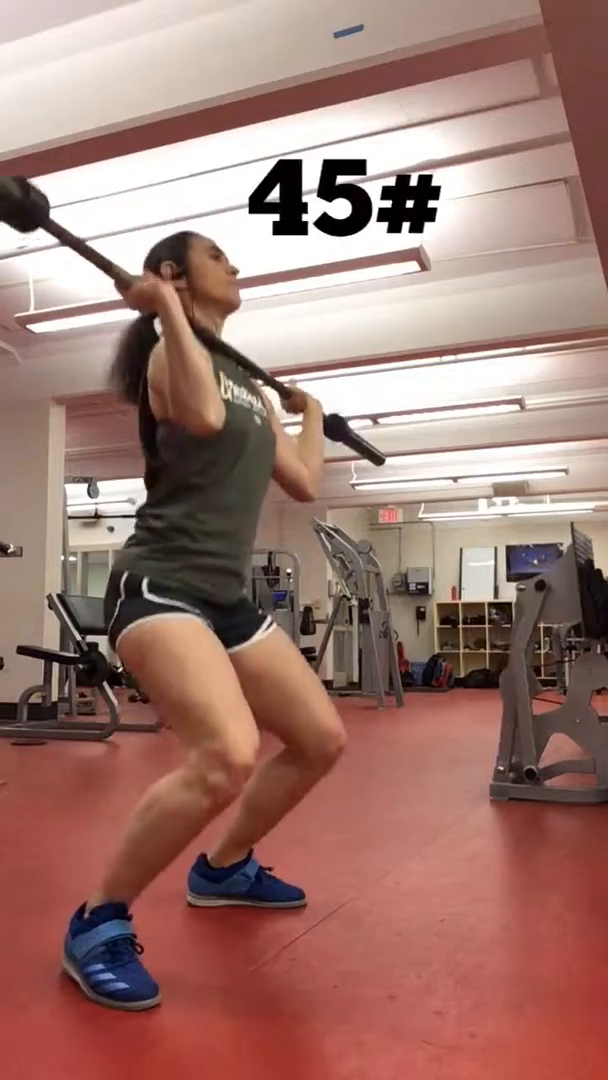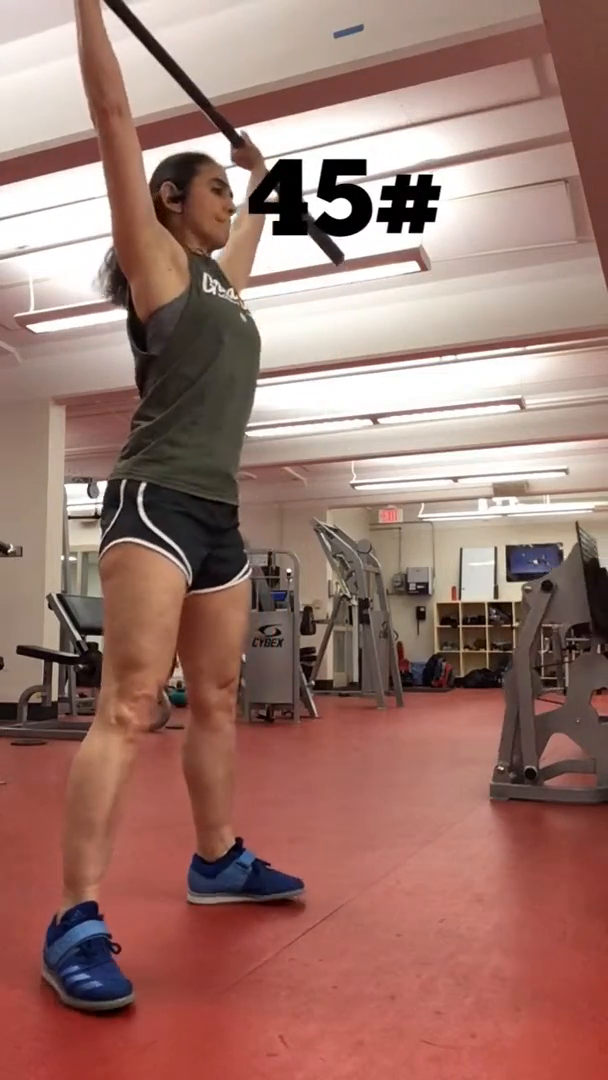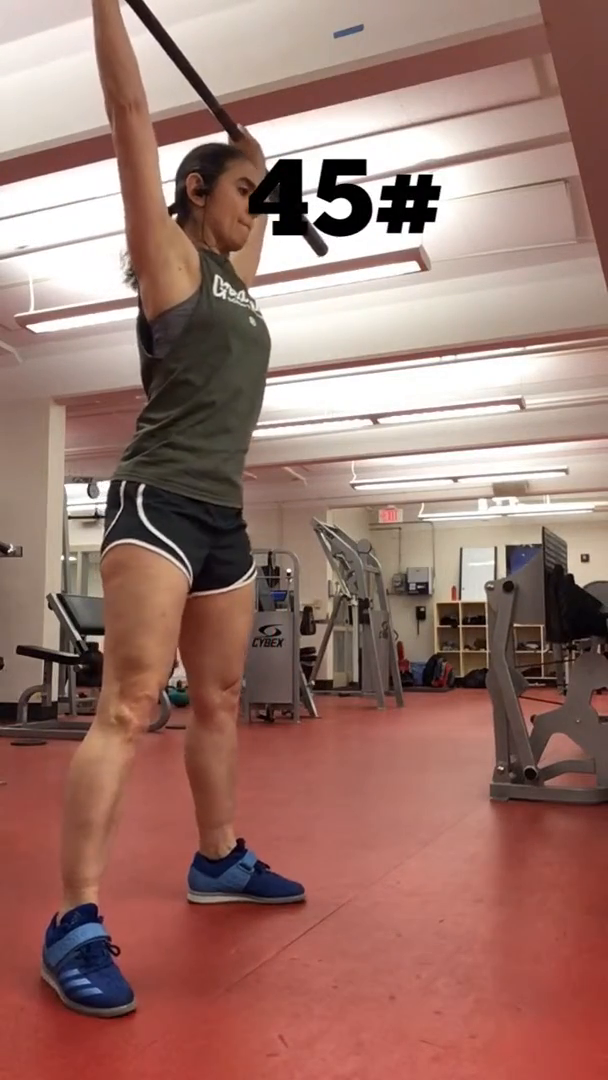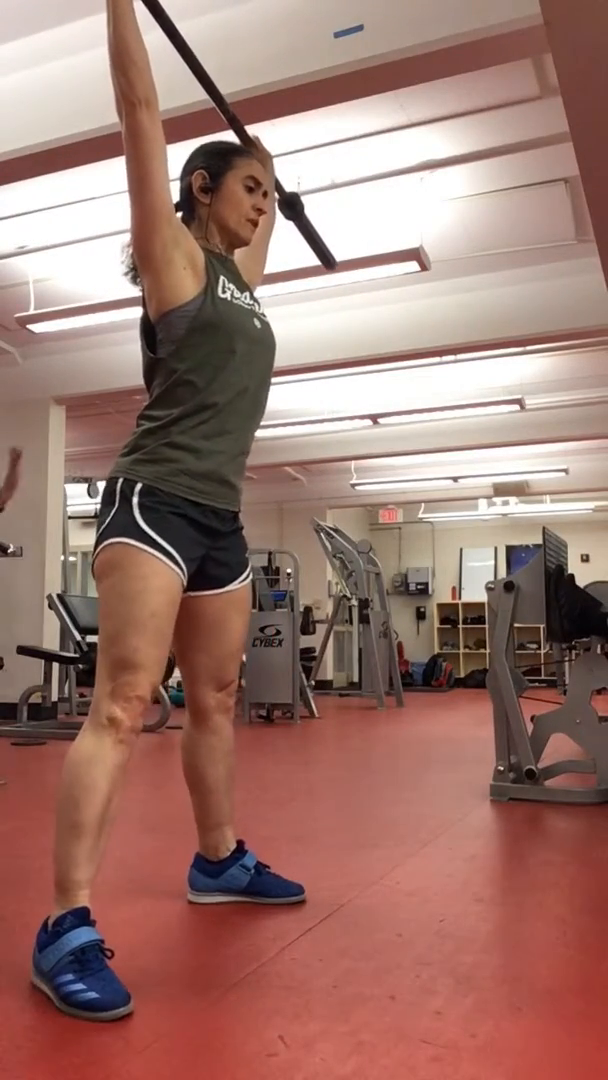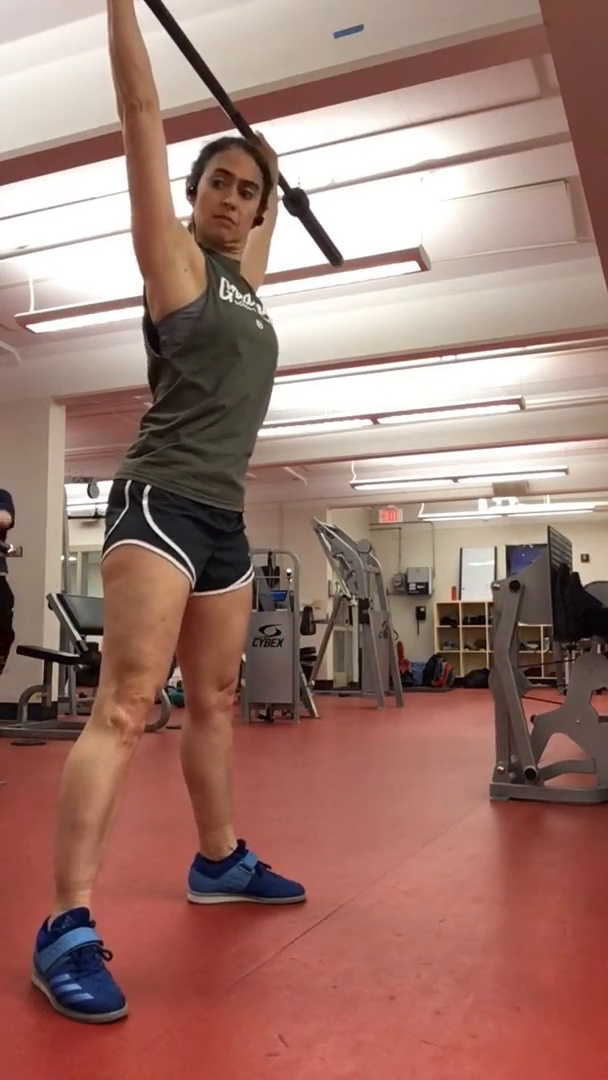
dt=1s
person 1, frame 1
left shoulder: (249, 388)
right shoulder: (174, 356)
left elbow: (303, 483)
right elbow: (203, 419)
left wrist: (309, 413)
right wrist: (166, 310)
left hip: (225, 600)
right hip: (160, 590)
left knee: (323, 741)
right knee: (230, 756)
left ankle: (223, 867)
right ankle: (99, 923)
person 1, frame 2
left shoulder: (219, 280)
right shoulder: (155, 258)
left elbow: (251, 231)
right elbow: (113, 119)
left wrist: (259, 178)
left hip: (217, 514)
right hip: (156, 504)
left knee: (216, 703)
right knee: (128, 709)
left ankle: (218, 860)
right ankle: (74, 924)
person 1, frame 3
left shoulder: (234, 276)
right shoulder: (170, 255)
left elbow: (256, 210)
right elbow: (130, 115)
left wrist: (257, 163)
left hip: (222, 515)
right hip: (160, 503)
left knee: (220, 703)
right knee: (129, 706)
left ankle: (219, 858)
right ankle: (75, 924)
person 1, frame 4
left shoulder: (240, 277)
right shoulder: (174, 253)
left elbow: (263, 212)
right elbow: (139, 113)
left hip: (219, 517)
right hip: (156, 503)
left knee: (215, 703)
right knee: (121, 707)
left ankle: (219, 860)
right ankle: (66, 929)
person 1, frame 5
left shoulder: (244, 279)
right shoulder: (175, 258)
left elbow: (267, 221)
right elbow: (140, 115)
left hip: (223, 517)
right hip: (162, 504)
left knee: (213, 704)
right knee: (125, 707)
left ankle: (219, 860)
right ankle: (67, 929)
